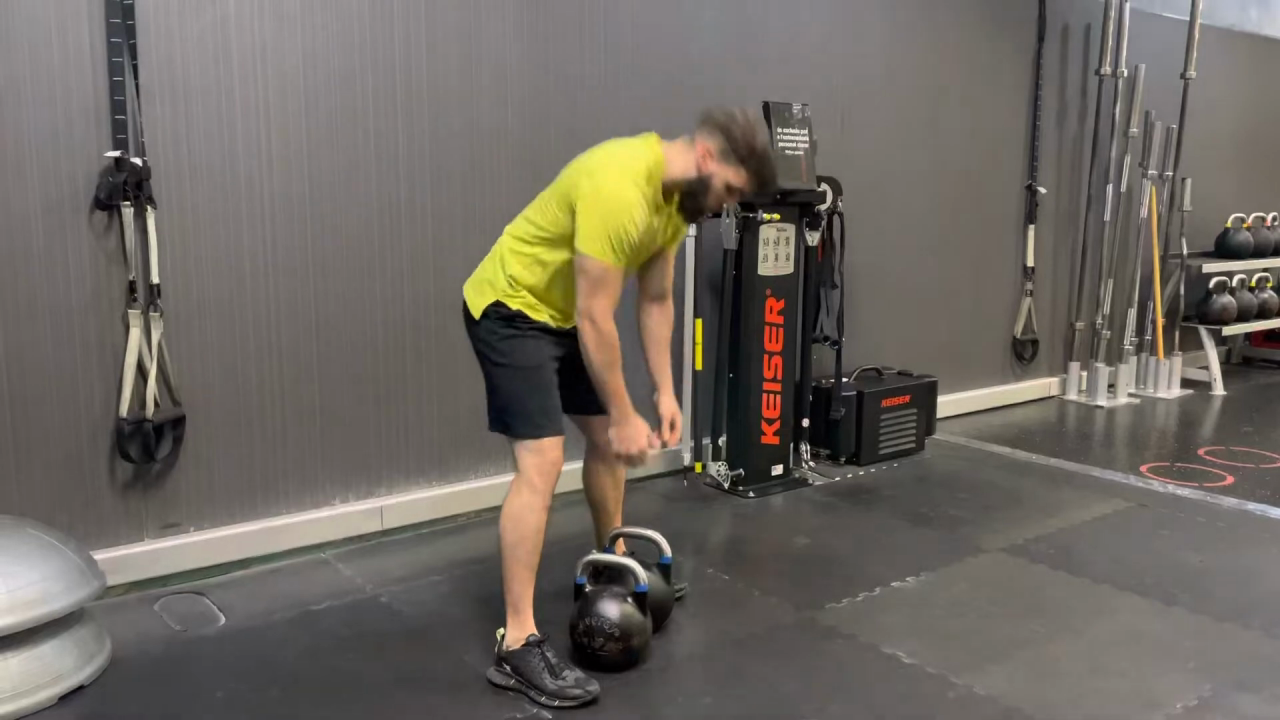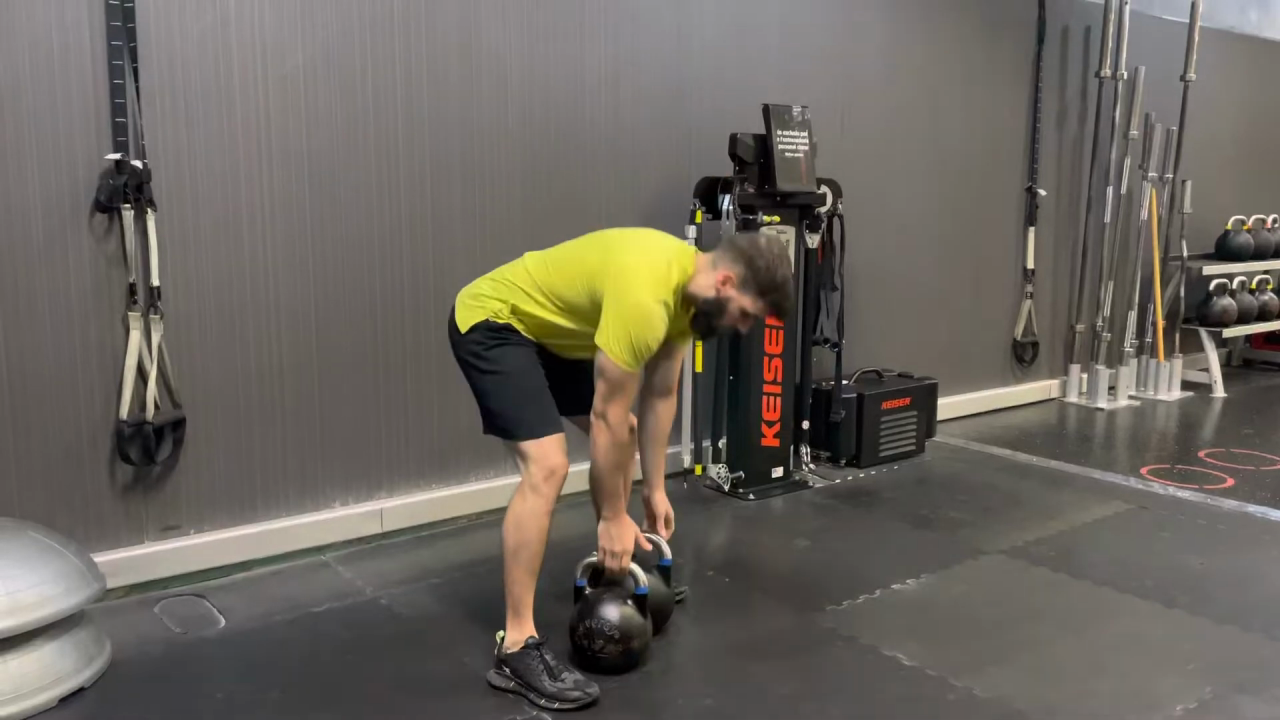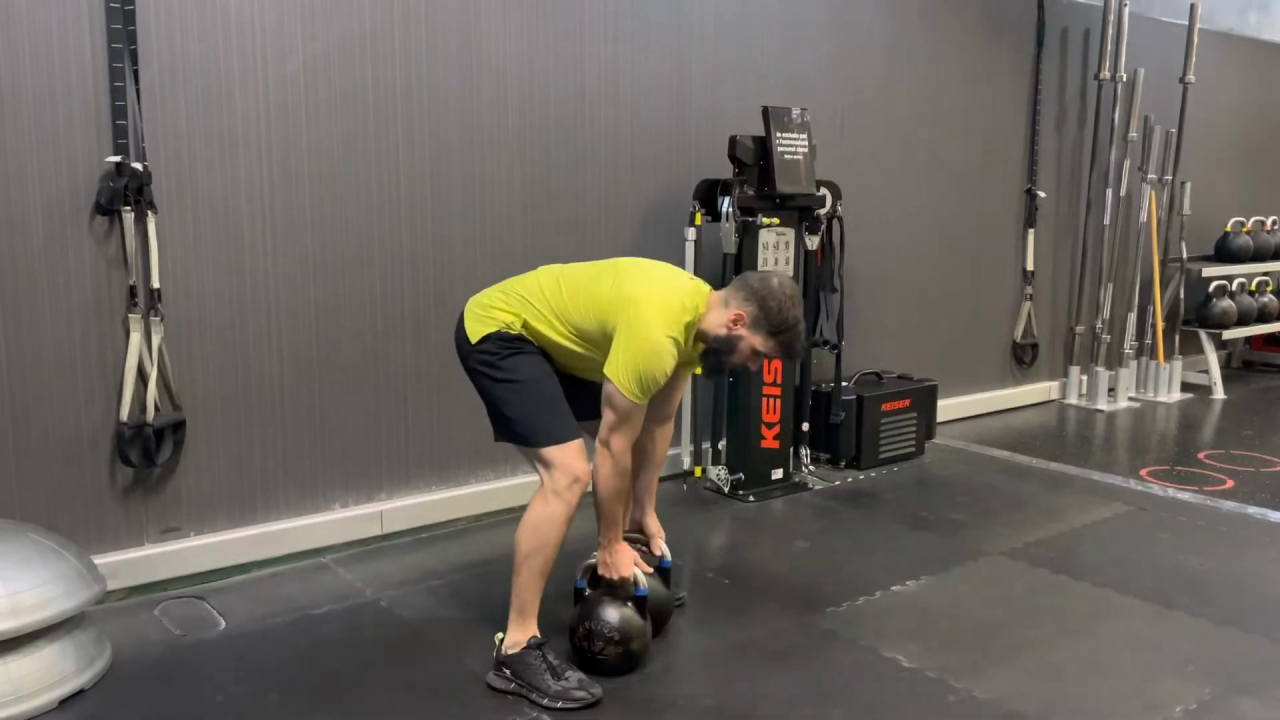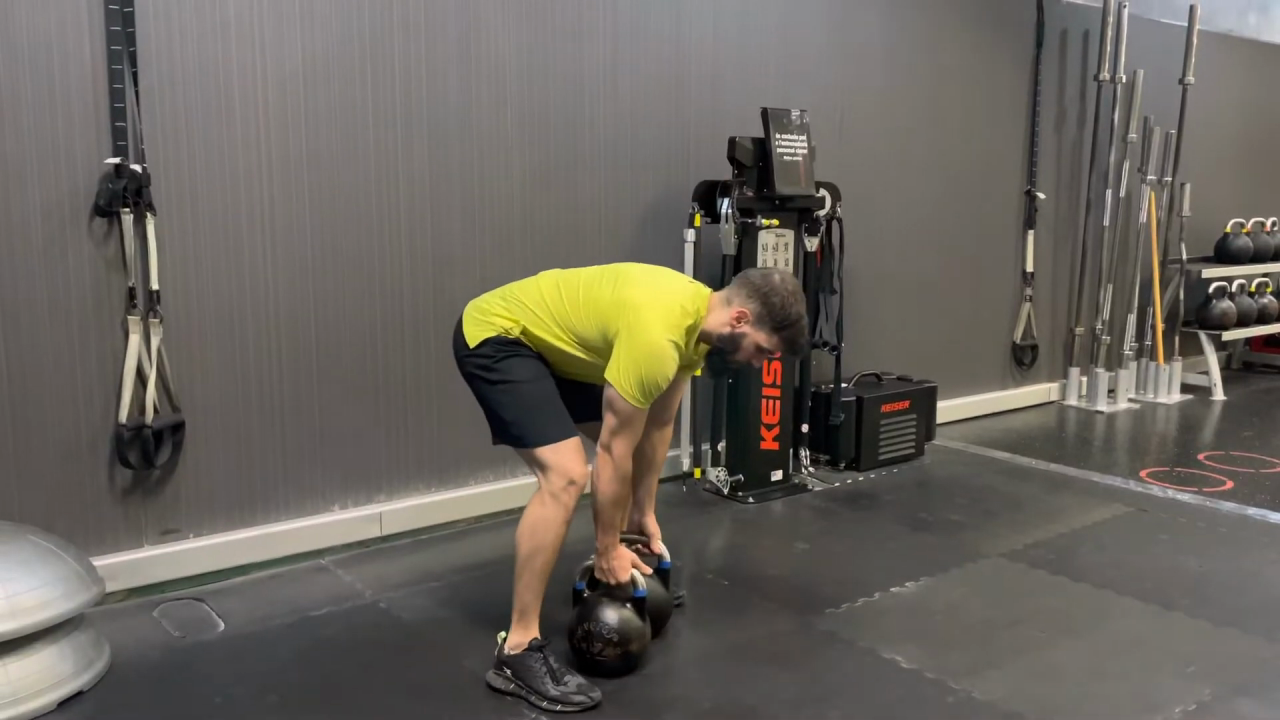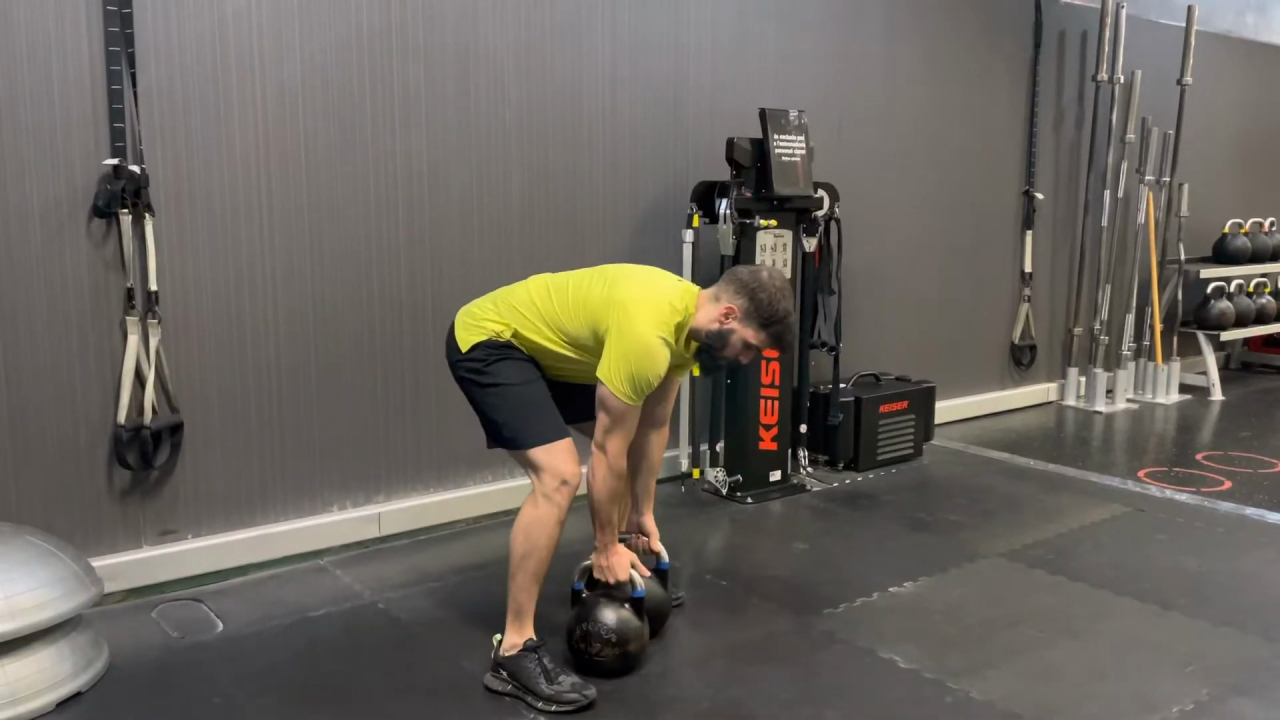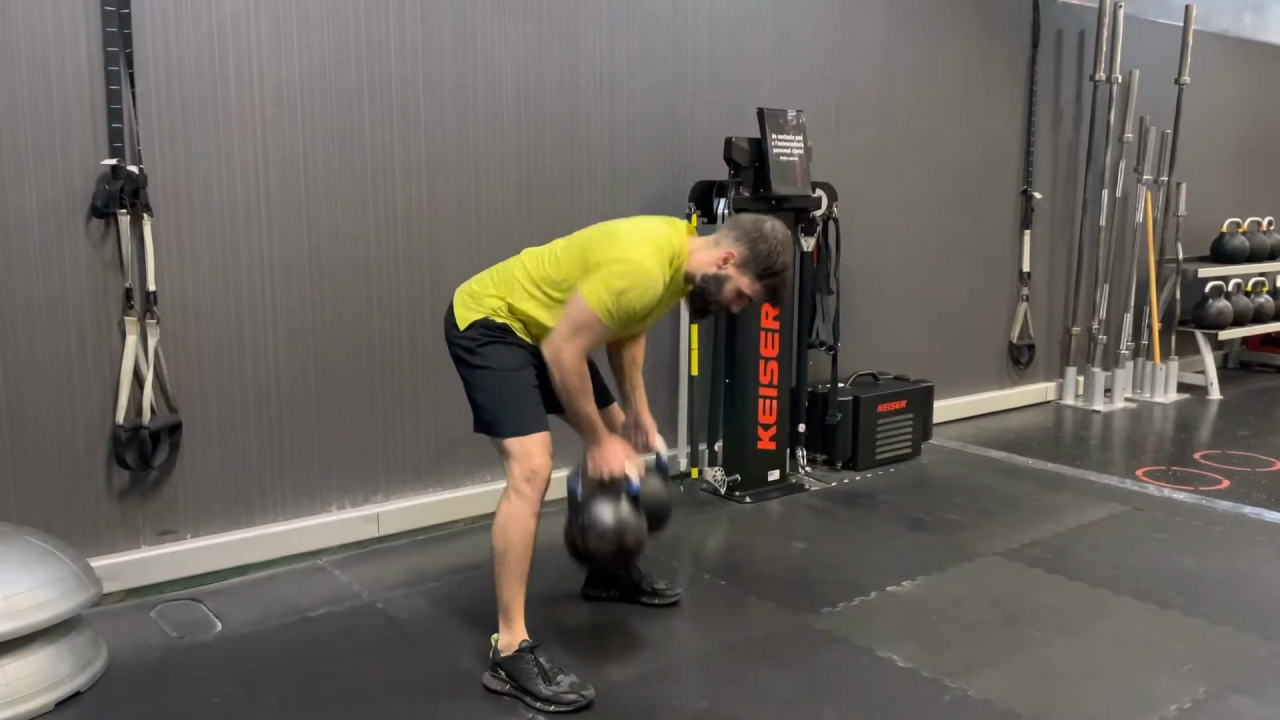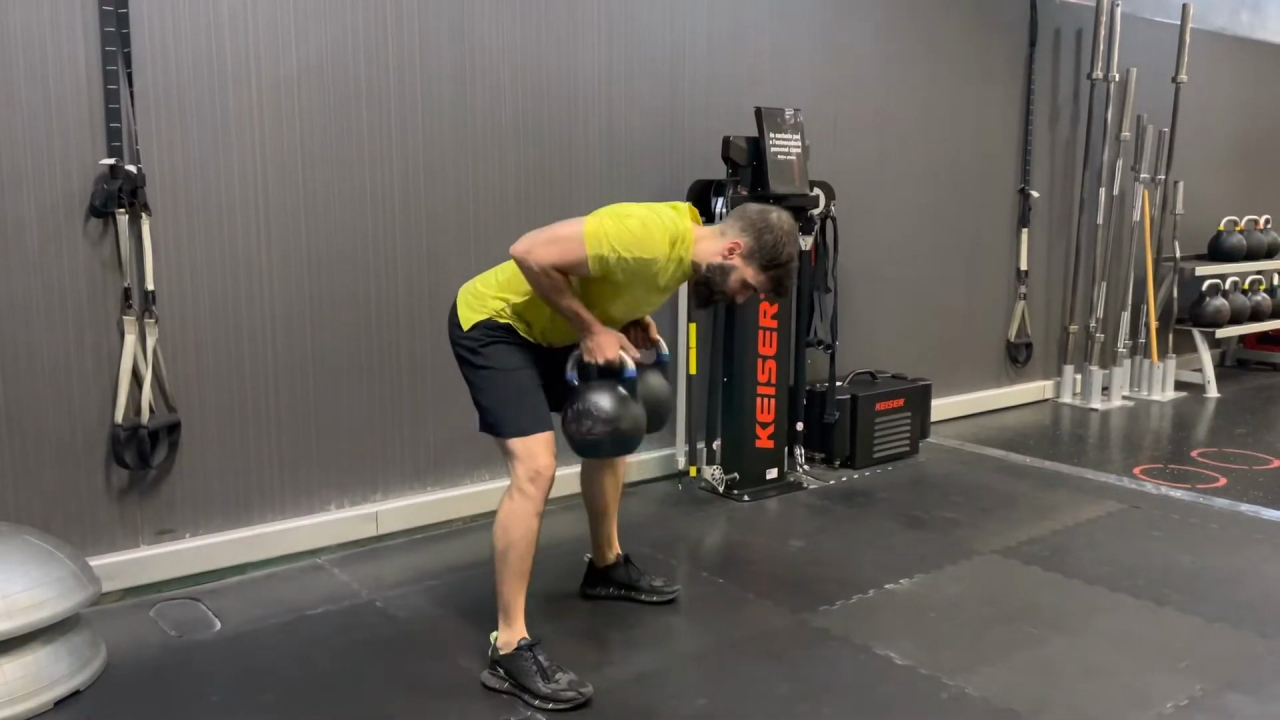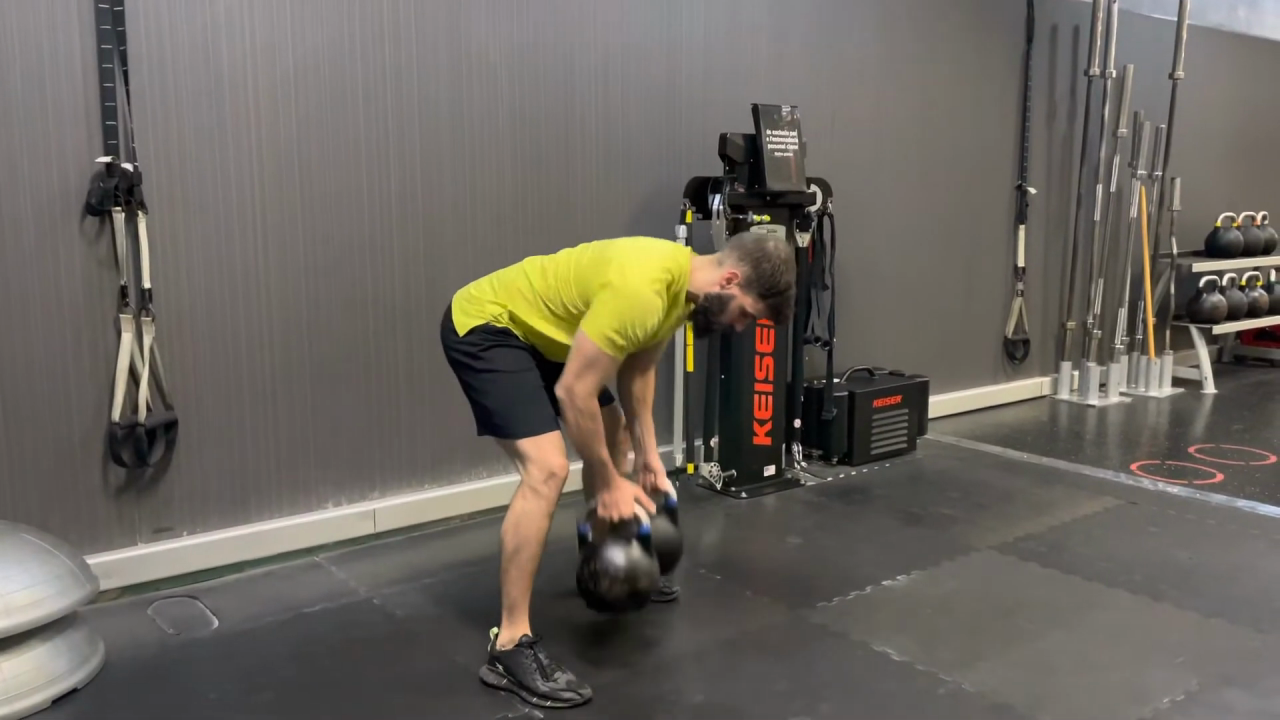
dt=0.3s
person 1, frame 1
left shoulder: (674, 192)
right shoulder: (618, 190)
left elbow: (655, 301)
right elbow: (595, 317)
left wrist: (665, 392)
right wrist: (623, 419)
left hip: (560, 315)
right hip: (510, 310)
left knee: (607, 437)
right knee: (541, 465)
right ankle: (517, 645)
person 1, frame 2
left shoulder: (686, 285)
right shoulder: (643, 298)
left elbow: (661, 395)
right elbow: (607, 416)
left wrist: (656, 487)
right wrist: (613, 518)
left hip: (546, 329)
right hip: (492, 321)
left knee: (625, 435)
right knee: (548, 467)
left ankle: (615, 568)
right ankle: (517, 648)
person 1, frame 3
left shoulder: (696, 313)
right shoulder: (655, 332)
left elbow: (657, 423)
right elbow: (612, 447)
left wrist: (645, 509)
right wrist: (610, 545)
left hip: (547, 332)
right hip: (497, 330)
left knee: (624, 431)
right knee: (569, 474)
left ankle: (619, 573)
right ankle: (517, 649)
person 1, frame 4
left shoulder: (696, 316)
right shoulder: (656, 336)
left elbow: (657, 425)
right elbow: (614, 451)
left wrist: (644, 511)
right wrist: (608, 549)
left hip: (545, 336)
right hip: (494, 335)
left knee: (625, 435)
right knee: (567, 474)
left ankle: (619, 571)
right ankle: (518, 652)
person 1, frame 5
left shoulder: (686, 318)
right shoulder: (647, 334)
left elbow: (653, 426)
right elbow: (609, 450)
left wrist: (644, 512)
right wrist: (606, 547)
left hip: (542, 342)
right hip: (488, 341)
left knee: (624, 437)
right knee: (559, 477)
left ankle: (619, 575)
right ankle: (514, 653)
person 1, frame 6
left shoulder: (682, 262)
right shoulder: (640, 268)
left elbow: (625, 332)
right elbow: (562, 355)
left wrist: (639, 416)
right wrist: (599, 442)
left hip: (537, 326)
right hip: (488, 322)
left knee: (616, 432)
right knee: (532, 471)
left ankle: (607, 569)
right ankle: (511, 652)
person 1, frame 7
left shoulder: (688, 240)
right shoulder: (646, 237)
right elbow: (530, 252)
left wrist: (637, 321)
right wrist: (595, 332)
left hip: (546, 323)
right hip: (493, 320)
right knee: (536, 469)
left ankle: (606, 565)
right ankle: (510, 650)
person 1, frame 8
left shoulder: (684, 278)
right shoulder: (642, 288)
left elbow: (637, 364)
right elbow: (574, 392)
left wrist: (647, 452)
right wrist: (610, 484)
left hip: (535, 331)
right hip: (485, 324)
left knee: (614, 438)
right knee: (547, 468)
right ankle: (510, 647)
